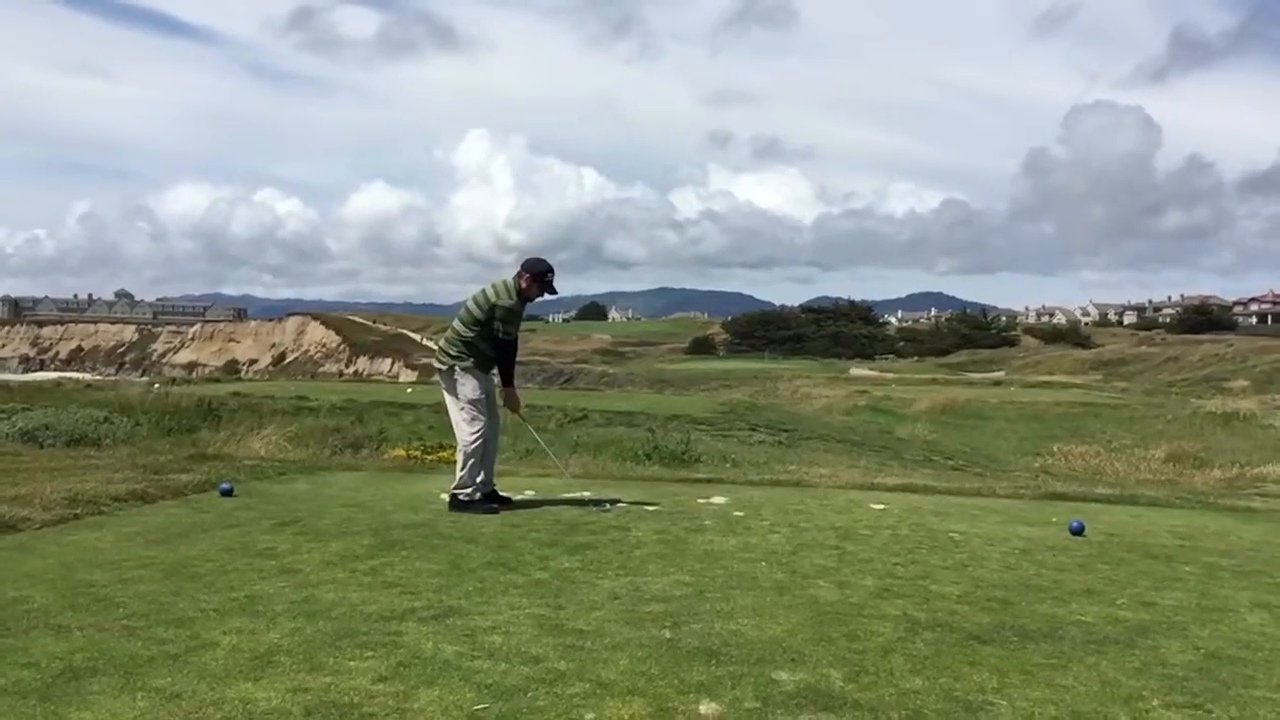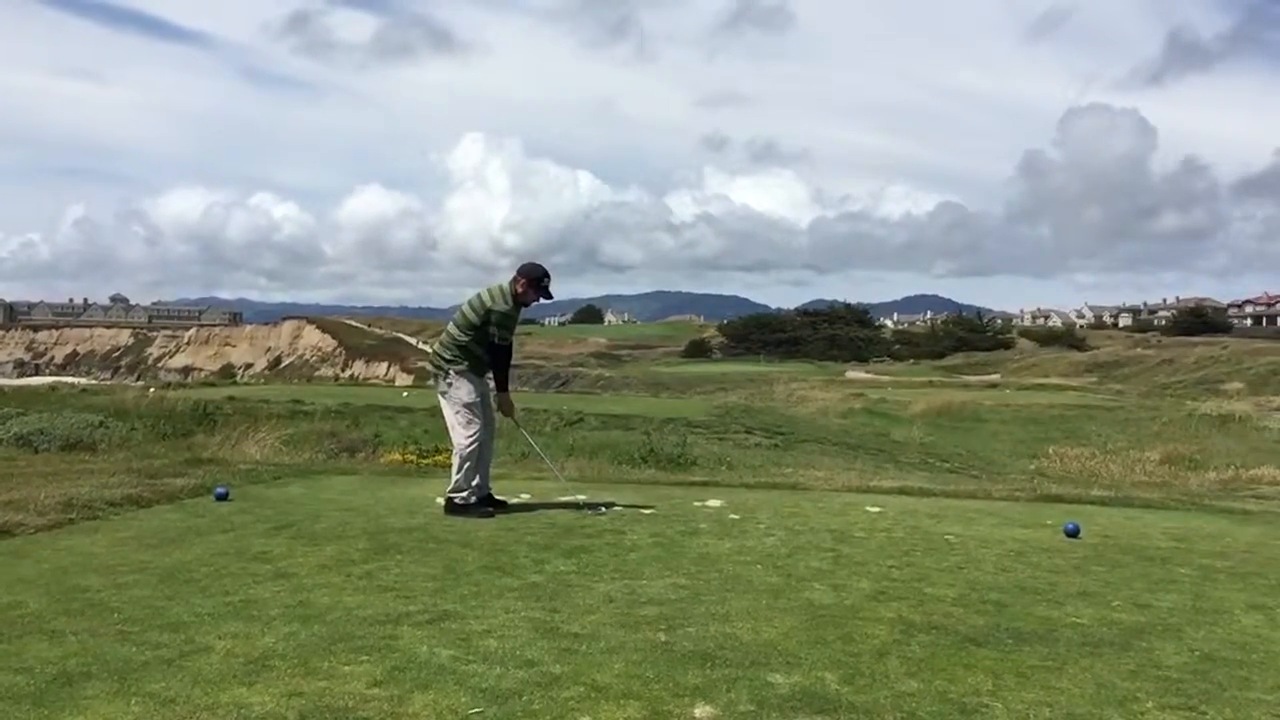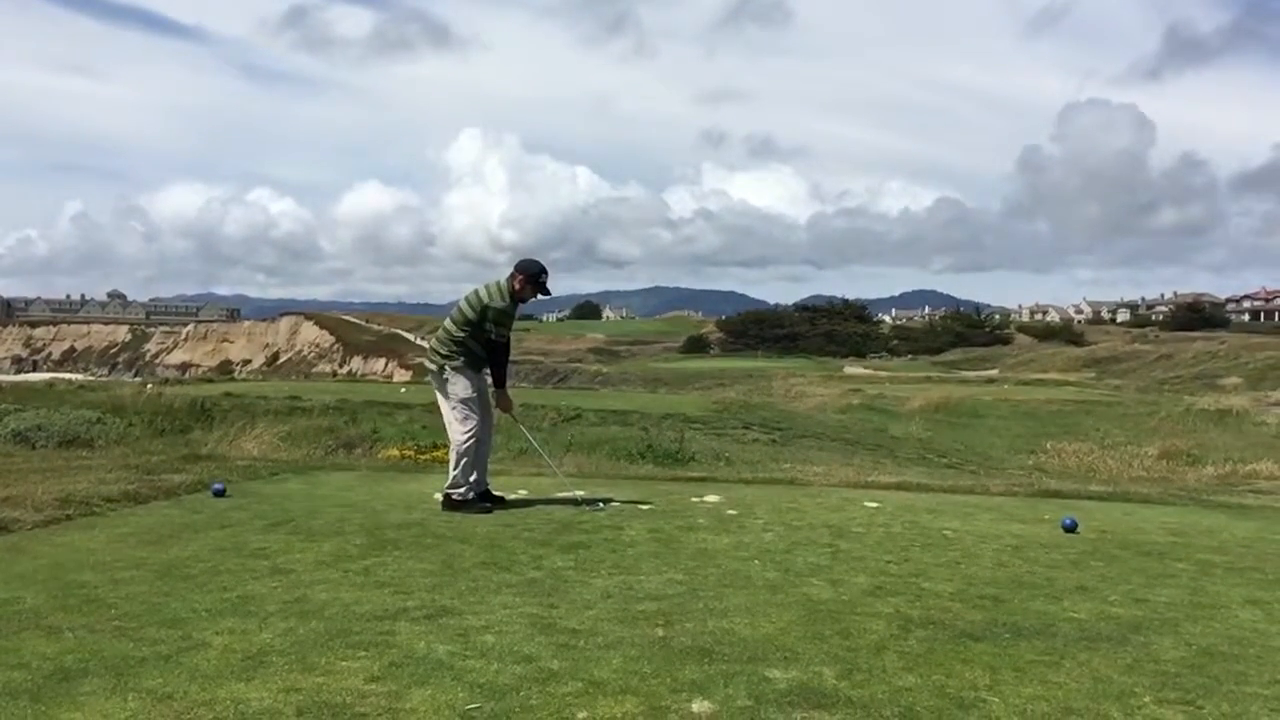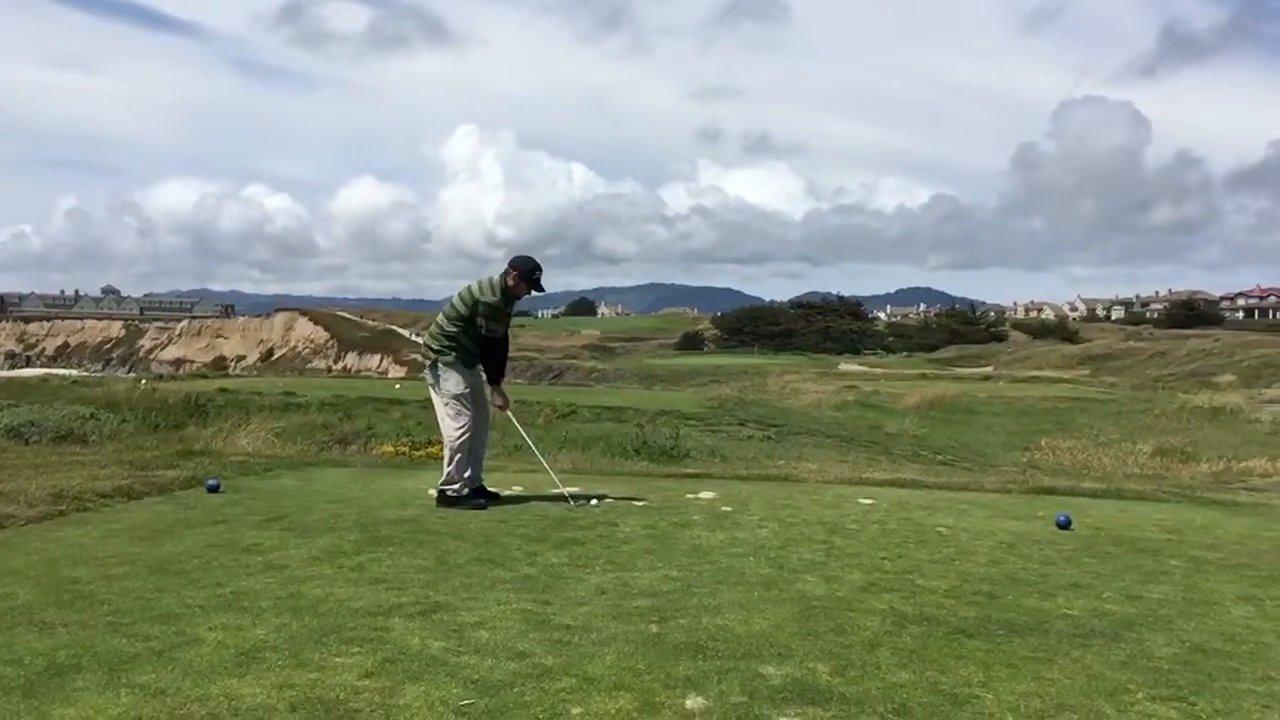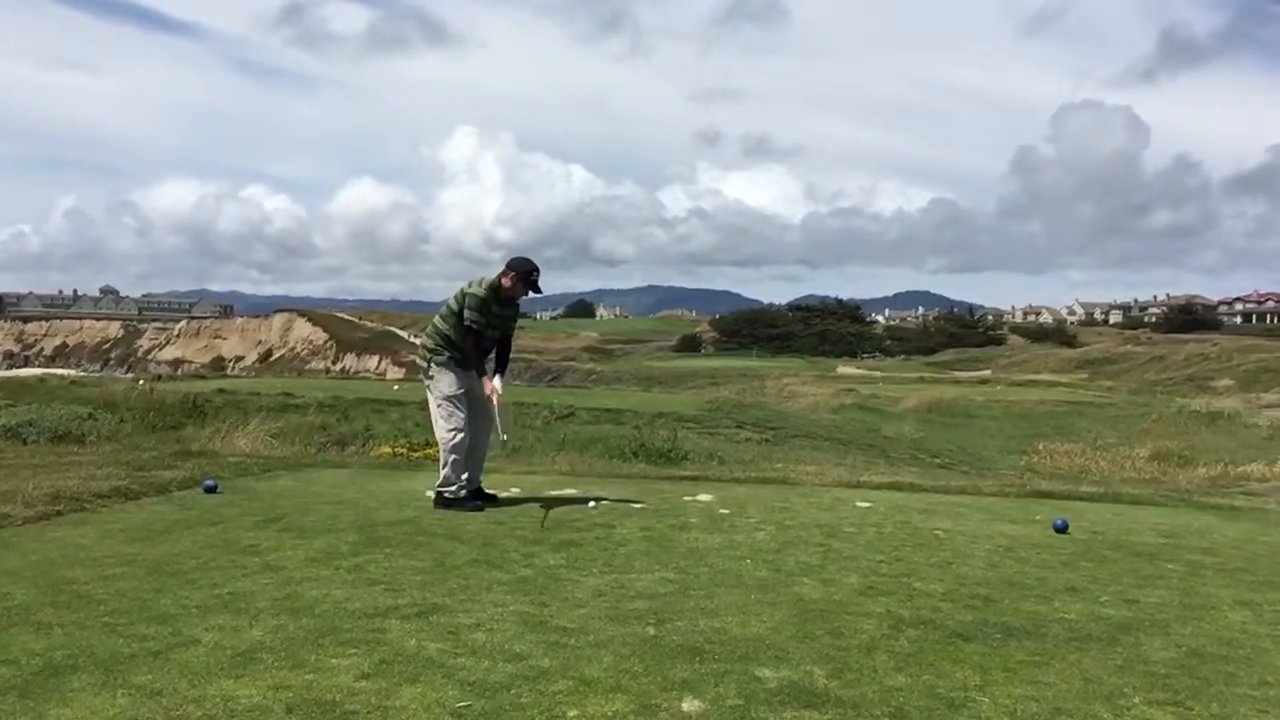
dt=1s
person 1, frame 1
left shoulder: (507, 294)
right shoulder: (507, 301)
left elbow: (506, 346)
right elbow: (503, 347)
left wrist: (507, 386)
right wrist: (509, 388)
left hip: (472, 364)
right hip: (459, 364)
left knee: (490, 426)
right knee: (474, 428)
left ankle: (483, 489)
right ankle: (463, 495)
person 1, frame 2
left shoulder: (502, 298)
right shoulder: (502, 306)
left elbow: (500, 351)
right elbow: (498, 352)
left wrist: (501, 391)
right wrist: (503, 393)
left hip: (467, 367)
right hip: (454, 367)
left knee: (485, 429)
right knee: (470, 431)
left ankle: (479, 493)
right ankle: (458, 499)
person 1, frame 3
left shoulder: (501, 295)
right shoulder: (499, 303)
left elbow: (500, 347)
right elbow: (495, 349)
left wrist: (499, 387)
right wrist: (501, 390)
left hip: (465, 363)
right hip: (451, 363)
left knee: (483, 425)
right knee: (467, 426)
left ankle: (477, 488)
right ankle: (456, 495)
person 1, frame 4
left shoulder: (504, 298)
right shoulder: (490, 298)
left elbow: (500, 341)
right elbow: (486, 345)
left wrist: (498, 381)
right wrist: (495, 387)
left hip: (464, 359)
right hip: (444, 357)
left knee: (479, 421)
right knee: (460, 422)
left ankle: (471, 484)
right ankle: (450, 491)
person 1, frame 5
left shoulder: (511, 306)
right shoulder: (479, 293)
left elbow: (504, 342)
right elbow: (470, 339)
left wrist: (498, 375)
right wrist: (484, 377)
left hip: (467, 364)
right hip: (441, 358)
left knee: (482, 422)
right knee: (455, 424)
left ankle: (470, 486)
right ankle: (448, 492)
